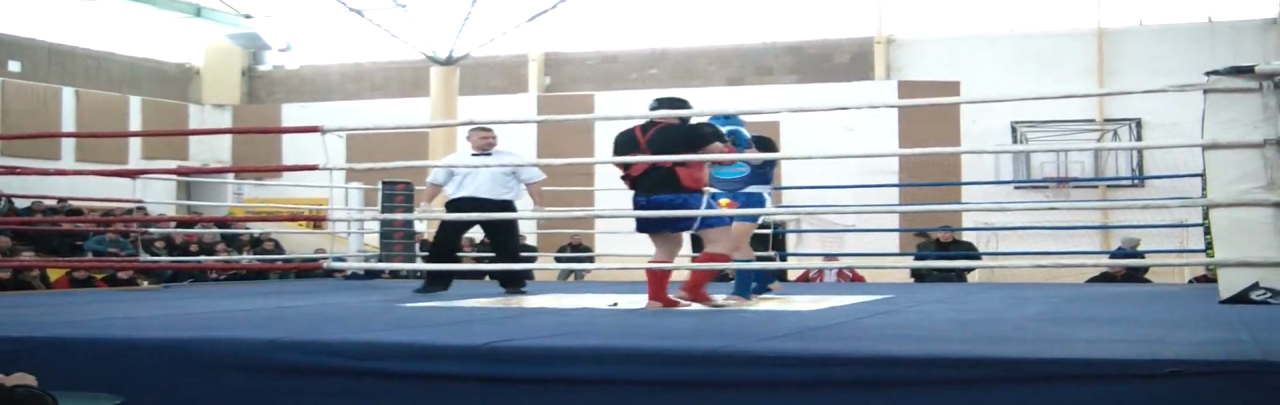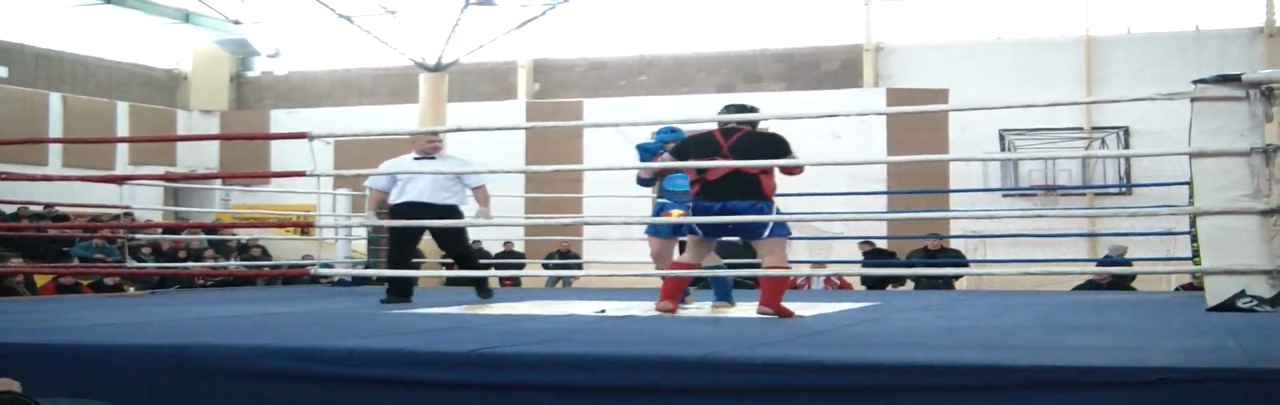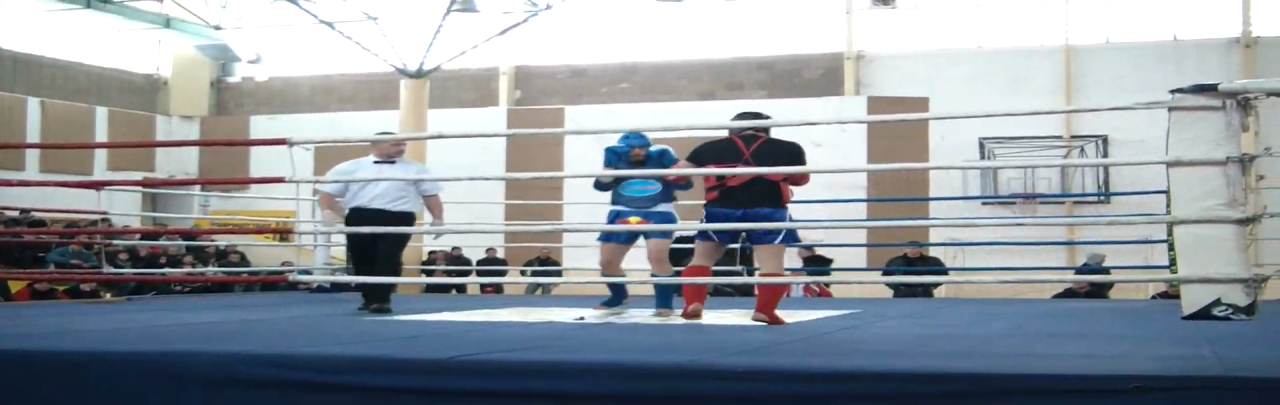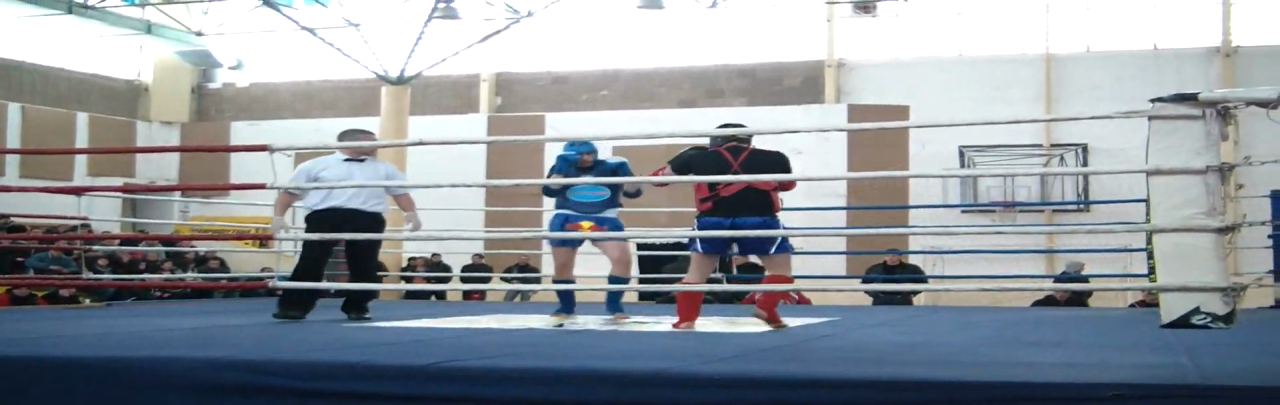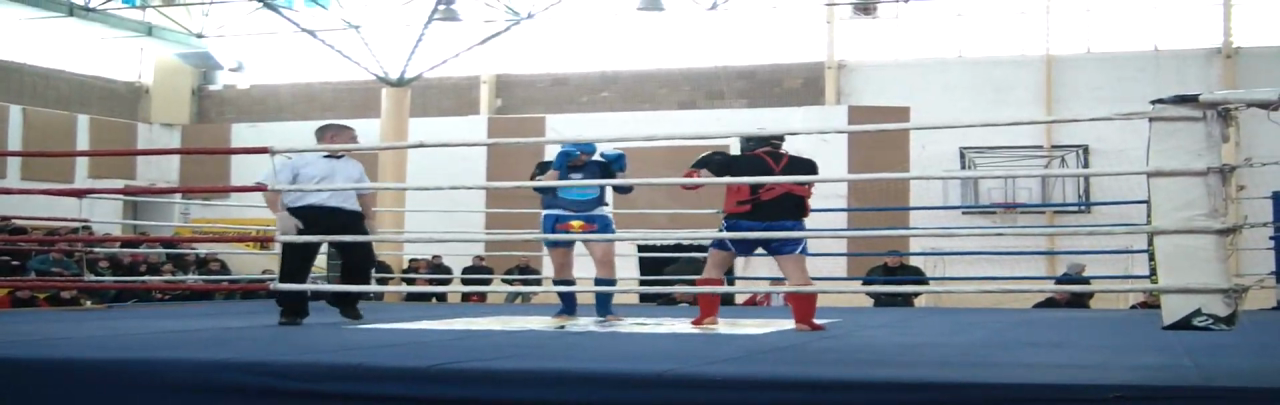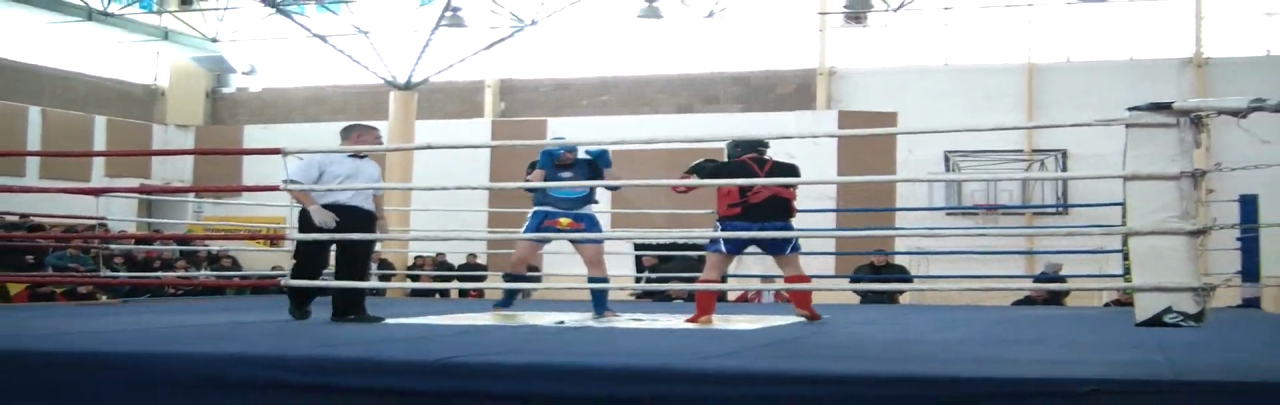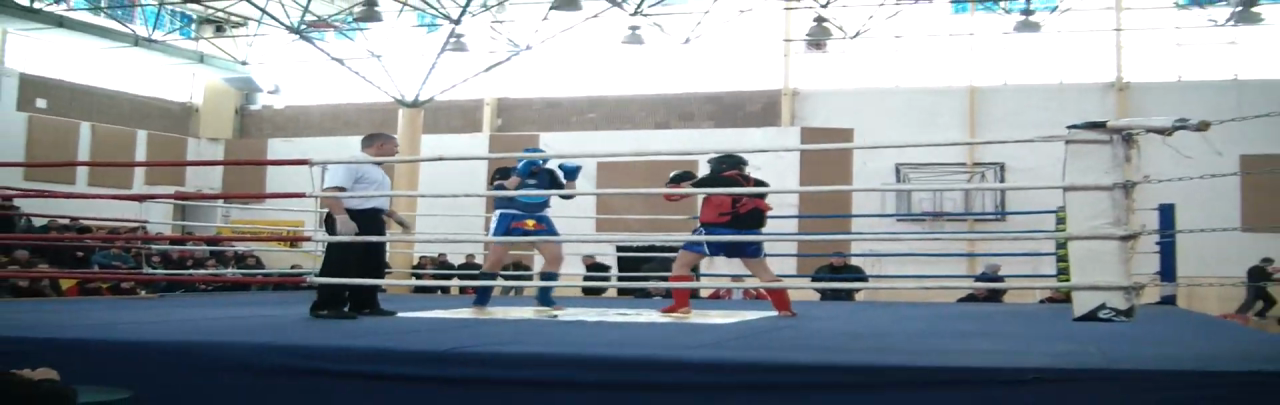
dt=0.4s
person 1, frame 1
left shoulder: (626, 136)
right shoulder: (688, 131)
left elbow: (620, 162)
right elbow: (724, 156)
right wrist: (718, 137)
left hip: (645, 199)
right hip: (683, 197)
left knee: (666, 250)
right knee: (723, 241)
left ankle: (657, 299)
right ankle: (692, 289)
person 1, frame 2
left shoulder: (695, 142)
right shoulder: (768, 140)
right elbow: (794, 168)
left hip: (708, 203)
right hip: (752, 203)
left knee: (692, 256)
right knee: (774, 255)
left ankle: (667, 299)
right ankle: (770, 303)
person 1, frame 3
left shoulder: (712, 147)
right shoulder: (788, 149)
right elbow: (801, 179)
left hip: (721, 209)
right hip: (768, 210)
left knee: (702, 259)
right knee: (771, 264)
left ankle: (693, 304)
right ankle: (764, 310)
person 1, frame 4
left shoulder: (698, 158)
right shoulder: (773, 158)
left elbow: (658, 178)
right elbow: (787, 185)
left wrist: (685, 161)
left hip: (713, 220)
right hip: (758, 219)
left knee: (698, 273)
right knee: (779, 269)
left ankle: (686, 319)
right ankle: (766, 307)
person 1, frame 5
left shoulder: (735, 162)
right shoulder: (805, 164)
left elbow: (691, 180)
right elbow: (806, 187)
left wrist: (702, 164)
left hip: (743, 222)
right hip: (787, 223)
left knee: (714, 268)
right knee: (797, 274)
left ankle: (708, 315)
right ankle: (804, 320)
person 1, frame 6
left shoulder: (725, 168)
right shoulder: (788, 169)
left elbow: (681, 185)
right elbow: (791, 187)
left wrist: (695, 170)
left hip: (735, 224)
right hip: (776, 224)
left knee: (712, 270)
right knee: (792, 268)
left ankle: (703, 313)
right ankle: (804, 307)
person 1, frame 7
left shoulder: (714, 181)
right shoulder: (760, 185)
left elbow: (673, 194)
left wrist: (676, 182)
left hip: (716, 230)
right hip: (749, 233)
left knee: (680, 265)
right knee: (763, 272)
left ankle: (681, 305)
right ankle: (784, 308)
person 2, frame 1
left shoulder: (512, 159)
right shoulder: (453, 160)
left elbow: (533, 182)
right elbow: (436, 183)
left wrist: (539, 205)
right wrist: (425, 204)
left hip: (500, 207)
right hip: (462, 205)
left knee: (507, 248)
right knee: (444, 243)
left ankle: (513, 284)
right ankle: (437, 281)
person 2, frame 2
left shoulder: (456, 164)
right shoulder: (394, 165)
left elbow: (477, 185)
right elbow: (378, 190)
left wrist: (484, 208)
right wrist: (371, 212)
left hip: (446, 211)
right hip: (406, 211)
left knee: (460, 250)
right knee: (400, 254)
left ankle: (481, 284)
right ankle: (399, 292)
person 2, frame 3
left shoulder: (415, 169)
right shoulder: (349, 168)
left elbow: (431, 195)
right elbow: (328, 192)
left wrist: (438, 219)
right wrist: (329, 213)
left hip: (398, 218)
right hip: (361, 217)
left knee: (389, 259)
right knee: (363, 262)
left ankle: (379, 299)
right ankle: (372, 297)
person 2, frame 4
left shoulder: (383, 168)
right shoulder: (316, 166)
left elbow: (400, 192)
right elbow: (289, 191)
left wrist: (411, 213)
right wrist: (279, 217)
left hip: (367, 220)
right hip: (325, 217)
left knee: (364, 266)
right knee: (311, 262)
left ankle: (357, 307)
right ankle: (294, 306)
person 2, frame 5
left shoulder: (354, 165)
right shoulder: (295, 159)
left elbow: (363, 194)
right elbow: (271, 188)
left wrist: (369, 220)
right wrist: (281, 214)
right hip: (304, 218)
left knee: (363, 258)
right knee: (296, 266)
left ankle: (345, 302)
right ankle: (292, 311)
person 2, frame 6
left shoulder: (372, 166)
right shoulder: (320, 157)
left elbow: (375, 195)
right elbow: (295, 183)
left wrist: (380, 221)
right wrist: (315, 209)
left hip: (360, 218)
right hip: (322, 217)
left knee: (356, 266)
right knee: (311, 260)
left ankle: (349, 311)
right ankle: (299, 302)
person 2, frame 7
left shoulder: (377, 169)
right shoulder: (349, 164)
right elbow: (331, 191)
left wrist: (397, 217)
right wrist: (341, 217)
left hip: (371, 222)
right hip: (351, 222)
left knee: (372, 265)
right knee: (341, 263)
left ankle: (364, 305)
right ankle: (325, 306)
person 3, frame 1
left shoulder: (762, 142)
left elbow: (762, 164)
left wrist: (744, 142)
left hip: (752, 197)
right hip: (719, 198)
left knee: (737, 240)
left ankle: (741, 290)
right ankle: (766, 280)
person 3, frame 2
right shoulder: (658, 157)
right elbow: (644, 181)
right wrist: (645, 159)
right hip: (667, 210)
right knee: (658, 255)
left ankle: (723, 296)
person 3, frame 3
left shoulder: (662, 160)
right shoulder: (616, 163)
left elbow: (684, 184)
right elbow: (601, 185)
left wrist: (670, 161)
right wrist: (610, 162)
left hip: (659, 215)
right hip: (622, 216)
left knee: (657, 257)
right knee: (607, 262)
left ankle: (664, 302)
right ankle: (618, 296)
person 3, frame 4
left shoulder: (610, 168)
right shoulder: (560, 168)
left elbow: (633, 192)
right elbow: (550, 191)
left wrist: (625, 172)
right wrist: (560, 168)
left hip: (605, 221)
right hip: (567, 221)
left knee: (622, 259)
right knee: (562, 267)
left ankle: (613, 304)
right ankle: (567, 306)
person 3, frame 5
left shoulder: (601, 166)
right shoulder: (547, 166)
left elbow: (624, 188)
right elbow: (541, 186)
left wrist: (620, 168)
right wrist: (557, 165)
left hip: (595, 218)
right hip: (557, 219)
left knee: (605, 260)
right knee: (561, 266)
left ankle: (604, 309)
right ankle: (569, 307)
person 3, frame 6
left shoulder: (590, 165)
right shoulder: (539, 165)
left elbow: (613, 185)
right elbow: (531, 186)
left wrist: (606, 165)
right wrist: (543, 164)
left hip: (581, 217)
right hip: (545, 216)
left knee: (595, 261)
right knee: (519, 258)
left ankle: (601, 307)
right ankle: (508, 298)
person 3, frame 7
left shoulder: (548, 174)
right shoulder: (503, 172)
left elbow: (567, 194)
right elbow: (500, 190)
left wrist: (571, 178)
right wrist: (519, 173)
left hip: (538, 220)
right hip: (508, 218)
left knee: (555, 257)
right knee: (495, 260)
left ankle: (544, 297)
right ankle: (481, 300)
